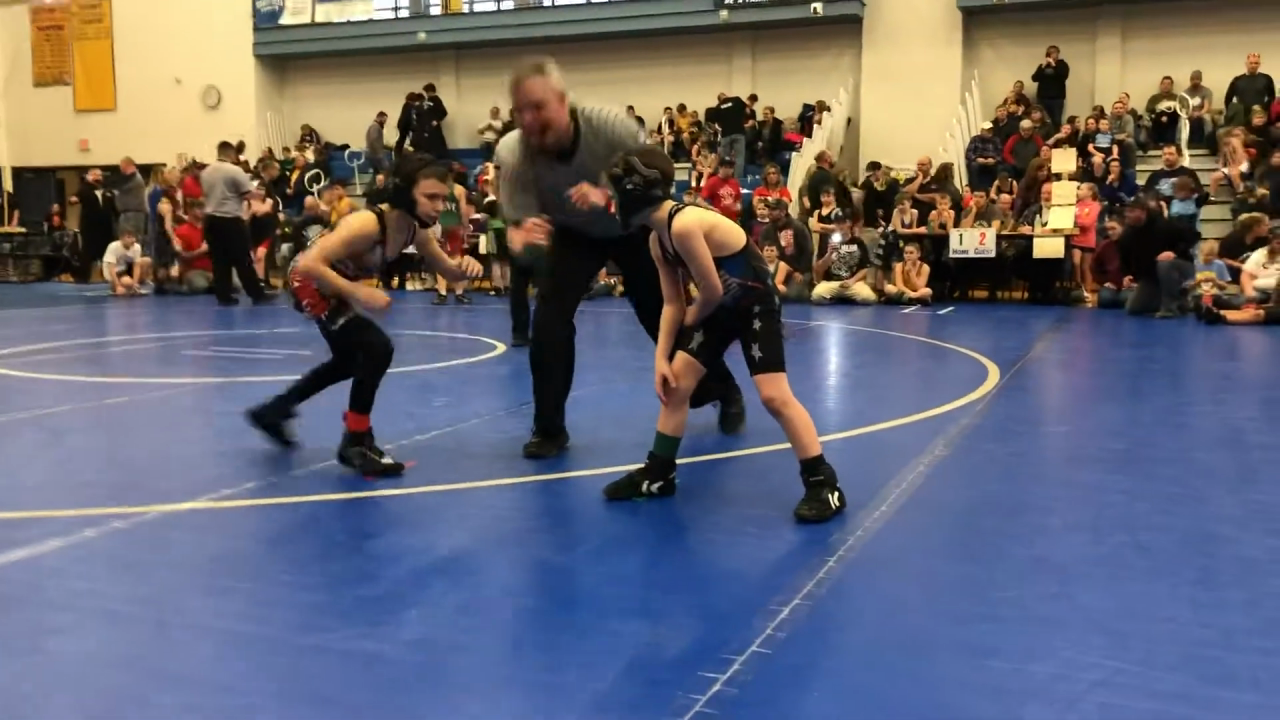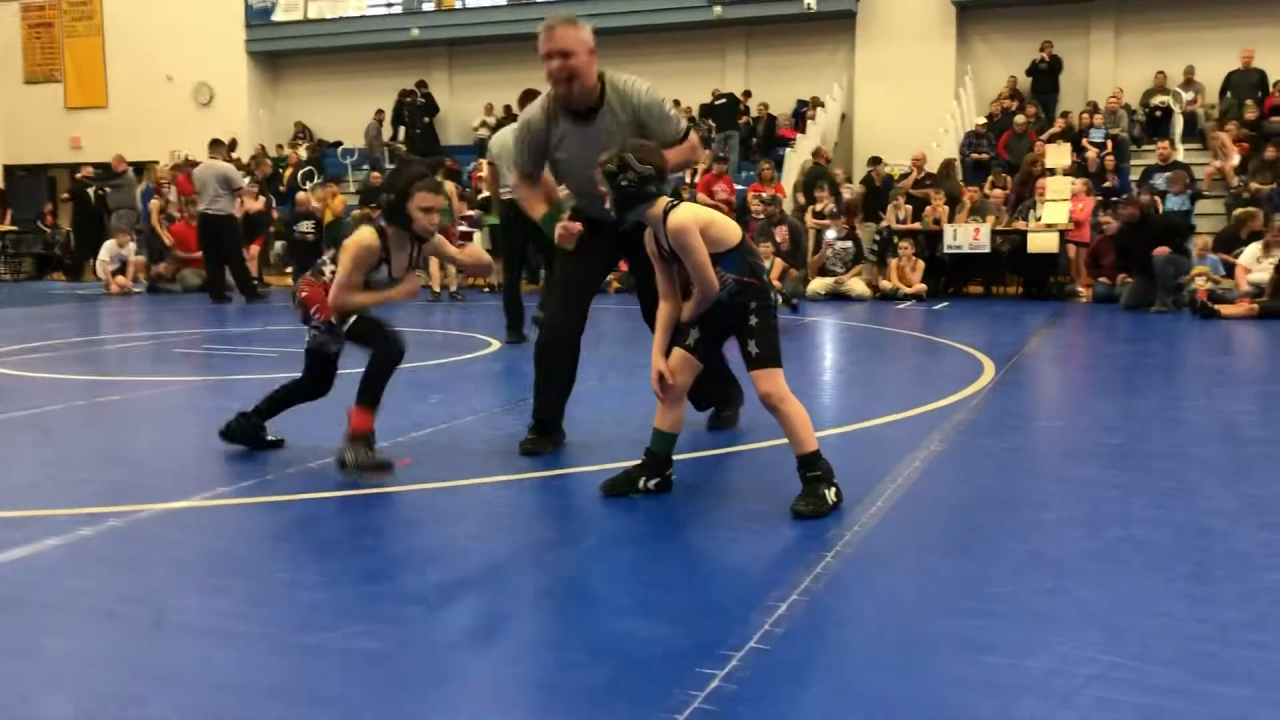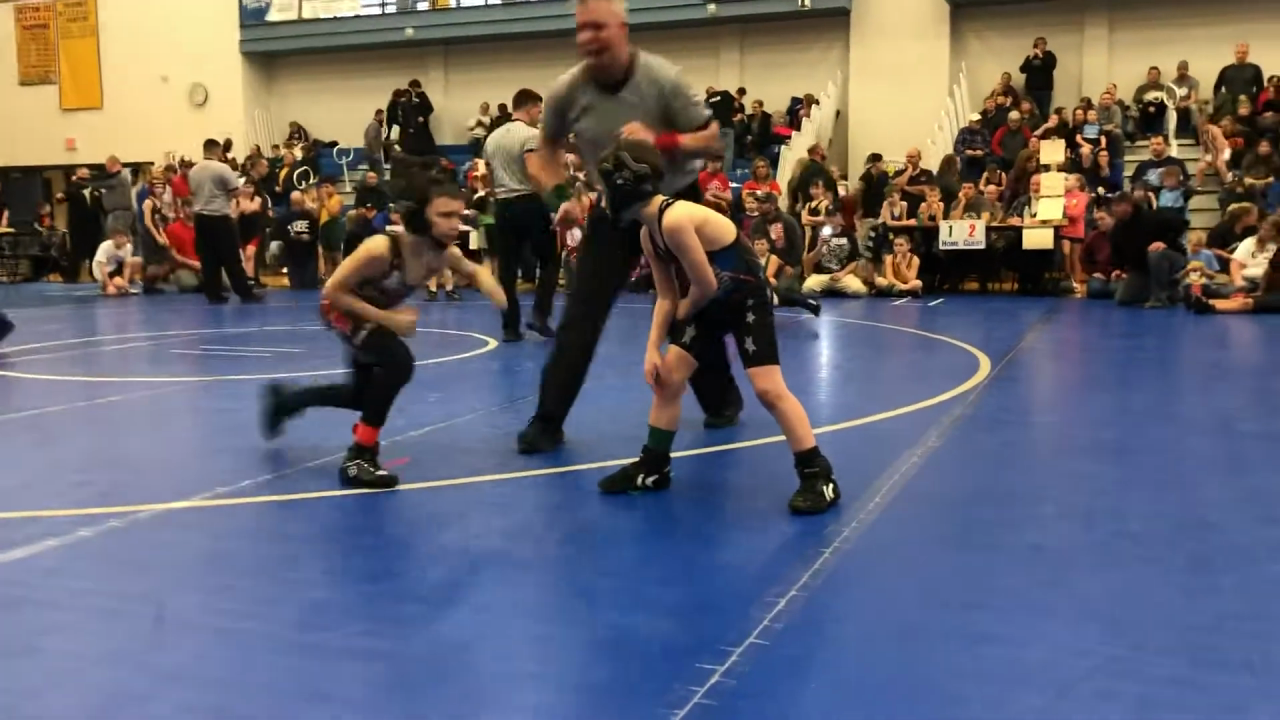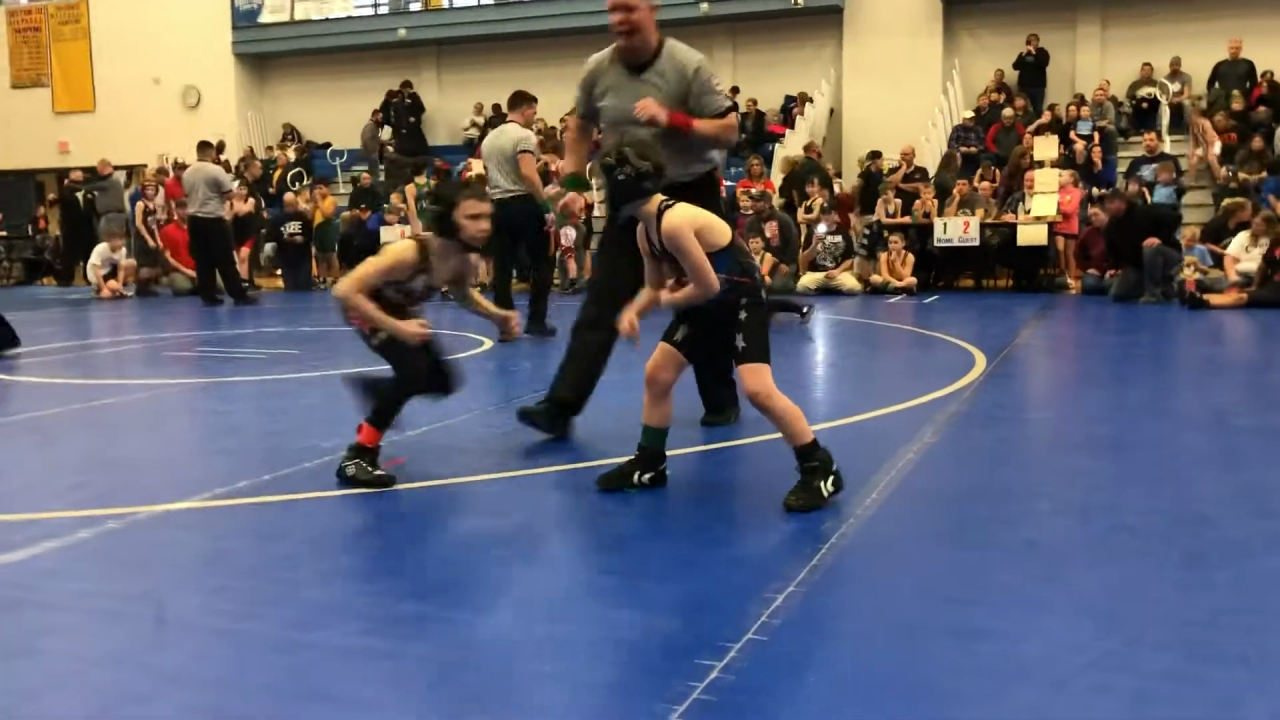
dt=0.1s
person 1, frame 1
left shoulder: (611, 126)
right shoulder: (514, 157)
right elbow: (520, 226)
left wrist: (610, 197)
right wrist: (529, 242)
left hip: (636, 228)
right hip: (572, 236)
left knee: (667, 317)
right knee: (548, 321)
left ankle: (725, 395)
right ankle: (549, 429)
person 1, frame 2
left shoulder: (636, 95)
right shoulder: (536, 119)
left elbow: (691, 150)
right elbow: (526, 181)
right wrist: (552, 221)
right hip: (592, 223)
right knee: (560, 317)
left ankle: (723, 396)
right ankle: (546, 425)
person 1, frame 3
left shoulder: (663, 79)
right shoulder: (566, 91)
left elbow: (711, 141)
right elbow: (548, 147)
left wrist: (657, 140)
right wrist: (558, 195)
right hip: (612, 211)
right knee: (582, 312)
left ankle: (722, 399)
right ankle: (548, 420)
person 1, frame 4
left shoulder: (688, 65)
right shoulder: (598, 69)
left elbow: (729, 131)
right elbow: (580, 126)
left wrist: (671, 120)
right wrist: (574, 180)
left hip: (692, 195)
right knee: (603, 301)
left ankle: (721, 399)
right ankle: (560, 406)
person 2, frame 1
left shoulder: (685, 225)
right shoulder: (657, 238)
left elbow: (711, 291)
right elbow: (673, 303)
left wrist: (690, 320)
right wrist: (661, 357)
left hip: (755, 304)
right hip: (719, 308)
left knee: (775, 396)
right knee: (675, 383)
left ankle: (823, 483)
right ankle: (657, 473)
person 2, frame 2
left shoulder: (681, 221)
right shoulder: (653, 234)
left elbow: (708, 287)
right elbow: (668, 299)
left wrist: (687, 318)
right wrist: (657, 354)
left hip: (752, 300)
right hip: (715, 304)
left knee: (771, 392)
right knee: (671, 380)
left ankle: (819, 478)
right ankle: (655, 469)
person 2, frame 3
left shoulder: (676, 220)
right shoulder: (648, 231)
left elbow: (705, 285)
right elbow: (667, 293)
left wrist: (678, 314)
right wrist: (653, 348)
left hip: (749, 298)
right hip: (712, 302)
left knee: (769, 388)
right knee: (665, 376)
left ankle: (818, 473)
right ankle: (653, 467)
person 2, frame 4
left shoulder: (675, 222)
right shoulder: (644, 230)
left elbow: (706, 286)
right elbow: (655, 286)
left wrist: (670, 300)
right wrist: (633, 311)
left hip: (742, 300)
right hip: (705, 303)
left knee: (758, 389)
right knee: (657, 374)
left ankle: (818, 468)
right ankle: (649, 464)
person 3, frame 1
left shoulder: (417, 229)
right shoulder: (367, 224)
left elbow: (447, 269)
right elbow: (306, 263)
left wrist: (466, 265)
right wrist: (357, 290)
left hip: (339, 291)
right hip: (312, 282)
left knee: (349, 363)
right knee: (377, 350)
left ankle: (273, 412)
right ankle: (357, 442)
person 3, frame 2
left shoulder: (425, 240)
right shoulder: (368, 240)
left elbow: (465, 261)
right elbow: (340, 300)
left wrist: (477, 259)
right wrist: (394, 295)
left hip: (340, 301)
right hip: (320, 294)
left knee: (317, 383)
right knee: (389, 346)
left ankle: (246, 425)
right ankle: (358, 440)
person 3, frame 3
left shoulder: (442, 252)
right shoulder: (381, 248)
left elbow: (473, 269)
right elbow: (332, 292)
left wrist: (494, 291)
right wrist: (387, 318)
left hip: (375, 312)
right hip: (344, 309)
left knee: (365, 393)
right knee: (401, 364)
left ankle: (282, 400)
right ankle: (360, 457)
person 3, frame 4
left shoulder: (463, 260)
right shoulder: (408, 252)
left elbow: (464, 295)
right elbow: (344, 290)
left wrist: (498, 316)
right wrist: (395, 327)
left hip: (399, 311)
right hip: (366, 308)
left knee: (442, 381)
right knee: (413, 374)
left ankle: (378, 388)
right ankle: (359, 455)
person 4, frame 1
left shoulder: (505, 142)
right shoulder: (546, 140)
left elbow: (497, 185)
right elbow: (551, 182)
right wrist: (563, 212)
left hip: (516, 212)
right hip: (543, 212)
left knee: (519, 275)
right knee: (555, 272)
left ankle: (520, 332)
right ankle: (548, 324)
person 4, frame 2
left shoulder: (496, 138)
left elbow: (491, 182)
left hip: (508, 207)
left knee: (511, 272)
right knee: (553, 263)
left ankle: (514, 329)
person 4, frame 3
left shoulder: (493, 137)
right shoulder: (530, 134)
left elbow: (489, 178)
right elbow: (534, 173)
left hip: (503, 206)
right hip: (529, 204)
left knee: (507, 269)
right knee: (549, 262)
left ankle: (510, 328)
right ankle: (539, 316)
person 4, frame 4
left shoulder: (488, 139)
right shoulder: (524, 135)
right elbow: (528, 173)
right wrist: (546, 207)
left hip: (499, 206)
right hip: (524, 204)
left knee: (502, 270)
right knee: (542, 264)
right ankle: (536, 320)
